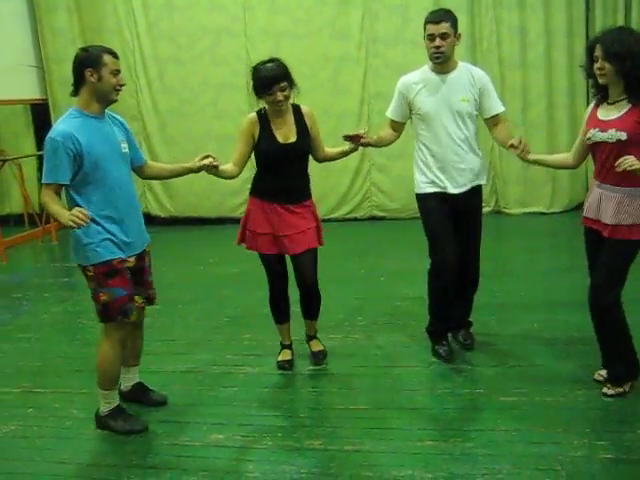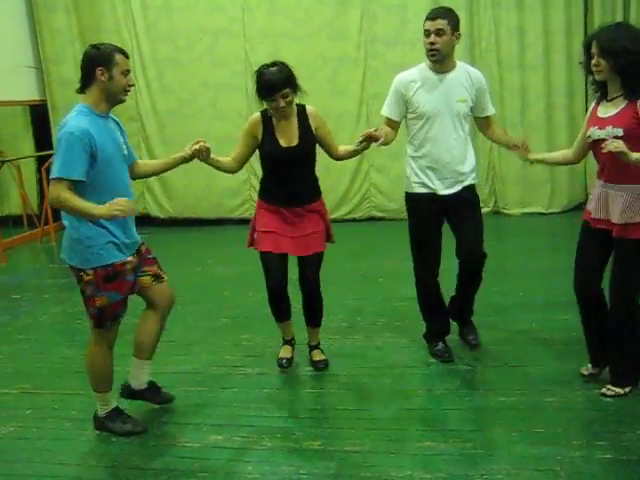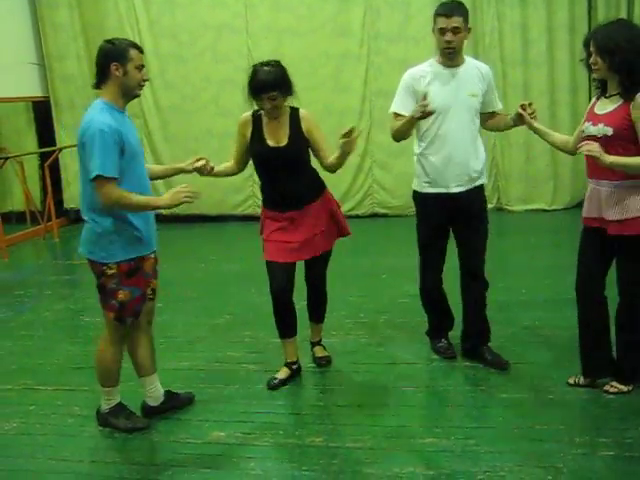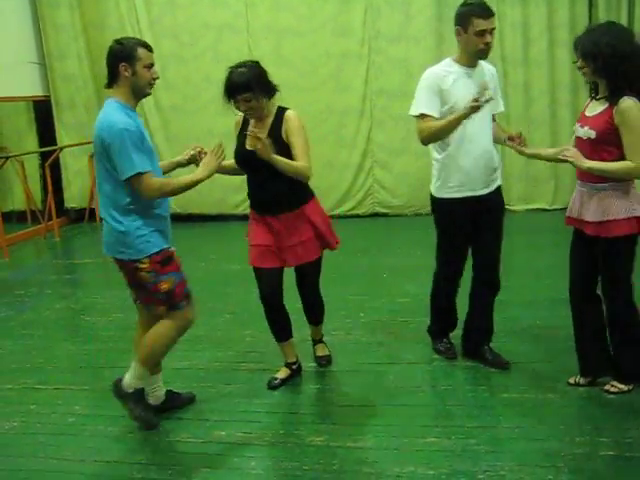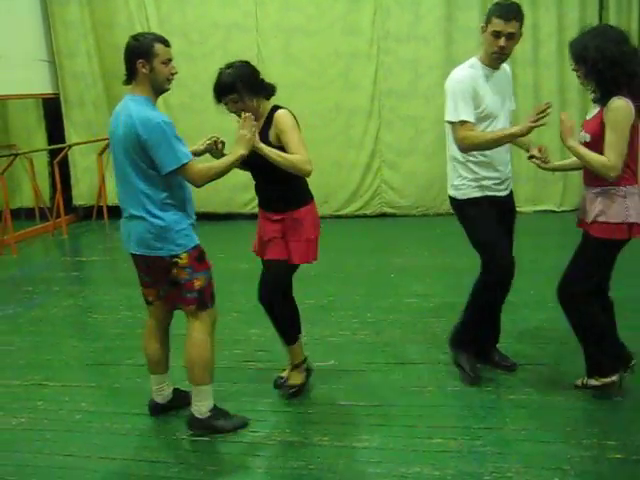
dt=0.3s
person 1, frame 1
left shoulder: (117, 124)
right shoulder: (64, 134)
left elbow: (143, 168)
right elbow: (48, 193)
left wrist: (189, 167)
right wrist: (66, 216)
left hip: (135, 241)
right hip: (101, 249)
left knee: (136, 317)
right knee: (117, 328)
left ankle: (129, 383)
right ankle: (107, 409)
person 1, frame 2
left shoulder: (112, 124)
right shoulder: (76, 129)
left elbow: (133, 168)
right elbow: (57, 193)
left wrist: (182, 158)
right wrist: (100, 210)
left hip: (126, 241)
right hip: (96, 251)
left knee: (162, 298)
right knee: (104, 332)
left ankle: (139, 382)
right ankle: (105, 411)
person 1, frame 3
left shoulder: (120, 118)
right shoulder: (101, 125)
right elbow: (107, 194)
left wrist: (181, 167)
right wrist: (161, 202)
left hip: (138, 243)
right hip: (115, 248)
left knee: (142, 320)
right knee: (118, 329)
left ankle: (154, 397)
right ankle: (109, 407)
person 1, frame 4
left shoulder: (119, 116)
right shoulder: (120, 124)
right elbow: (150, 188)
left wrist: (181, 161)
right wrist: (202, 173)
left hip: (136, 237)
right hip: (139, 240)
left knee: (152, 316)
right knee: (180, 315)
left ankle: (154, 395)
right ankle: (130, 383)
person 1, frame 5
left shoulder: (125, 112)
right shoulder: (150, 120)
right elbow: (196, 176)
left wrist: (196, 149)
right wrist: (239, 152)
left hip: (143, 235)
right hip: (170, 236)
left knee: (159, 315)
right knee: (203, 317)
left ankle: (161, 396)
right ankle: (203, 412)
person 2, frame 1
right shoulder: (595, 108)
right elbow: (574, 159)
right wrist: (531, 158)
right hip: (598, 206)
left knee: (602, 292)
right knee: (602, 292)
person 2, frame 2
right shoulder: (597, 104)
right elbow: (574, 155)
right wrist: (534, 156)
right hip: (600, 203)
right knee: (584, 282)
right ankle: (602, 353)
person 2, frame 3
right shoulder: (598, 100)
right elbow: (573, 145)
left wrist: (606, 158)
right wrist: (534, 126)
right hip: (597, 205)
right knee: (587, 287)
right ankle: (597, 366)
person 2, frame 4
right shoulder: (593, 101)
right elbow: (578, 152)
left wrist: (583, 163)
right wrist: (532, 152)
right hip: (587, 206)
right knee: (580, 289)
right ankle: (595, 365)
person 2, frame 5
right shoulder: (603, 103)
left wrist: (571, 141)
right wrist: (554, 165)
right hip: (600, 209)
left knee: (572, 289)
right knee: (591, 291)
right ankle: (604, 367)
person 3, frame 1
left shoulder: (476, 78)
right shoulder: (409, 84)
left elbow: (496, 123)
right elbow: (394, 129)
left wrist: (511, 140)
right wrist: (371, 141)
left hip: (469, 185)
right hip: (431, 187)
left knee: (468, 262)
right knee: (444, 261)
left ankle: (460, 322)
right ankle: (439, 332)
person 3, frame 2
left shoulder: (473, 78)
right shoulder: (405, 82)
left elbow: (485, 123)
right elbow: (390, 127)
left wrist: (509, 141)
right wrist: (381, 137)
left hip: (462, 184)
right hip: (421, 189)
left knee: (473, 255)
right knee: (426, 267)
left ankle: (460, 313)
right ankle: (436, 332)
person 3, frame 3
left shoulder: (481, 73)
right shoulder: (416, 77)
right elbow: (396, 132)
left wrist: (516, 120)
right wrist: (413, 119)
left hip: (471, 187)
right hip: (430, 190)
left knee: (474, 269)
right knee: (431, 269)
left ankle: (476, 341)
right ankle: (439, 331)
person 3, frame 4
left shoulder: (491, 73)
right shoulder: (435, 77)
right elbow: (425, 133)
left wrist: (507, 136)
right wrist: (465, 111)
left hip: (490, 190)
right hip: (452, 194)
left knee: (488, 272)
right knee: (450, 268)
left ankle: (476, 342)
right ankle: (440, 331)
person 3, frame 5
left shoulder: (505, 73)
right shoulder: (463, 78)
right elbow: (465, 140)
left wrist: (528, 144)
right wrist: (519, 129)
left hip: (502, 190)
right hip: (472, 193)
left knee: (500, 269)
right knee: (499, 265)
left ankle: (485, 344)
right ankle: (464, 339)
person 4, frame 1
left shoulder: (305, 114)
right shoulder: (254, 122)
left elbow: (320, 155)
right elbow: (236, 168)
left wrist: (350, 149)
right wrist: (215, 169)
left hip: (301, 209)
right hip: (265, 211)
left knee: (308, 281)
right knee: (277, 282)
left ankle: (312, 334)
right ankle: (285, 343)
person 4, frame 2
left shoulder: (310, 116)
right shoulder: (256, 123)
left elbow: (337, 153)
right elbow: (234, 165)
left wrist: (363, 145)
right wrist: (207, 159)
left hip: (309, 212)
right hip: (272, 213)
left knee: (310, 282)
right knee: (275, 283)
left ankle: (314, 344)
right ankle: (287, 338)
person 4, frame 3
left shoulder: (302, 118)
right shoulder: (247, 123)
left elbow: (330, 164)
right elbow: (237, 165)
left wrist: (346, 150)
right wrist: (210, 170)
left hip: (316, 211)
right hip: (277, 218)
left knee: (316, 281)
right knee: (279, 290)
left ankle: (316, 341)
right ankle: (290, 361)
person 4, frame 4
left shoulder: (288, 119)
right shoulder: (241, 123)
left elbow: (305, 172)
left wrist: (268, 154)
left hip: (299, 217)
right hip: (262, 222)
left knee: (309, 288)
right knee: (269, 295)
left ankle: (318, 340)
right ankle: (290, 362)
person 4, frame 5
left shoulder: (281, 117)
right shoulder: (251, 120)
left elbow: (304, 167)
left wrist: (259, 146)
left hip: (295, 218)
right hip: (270, 217)
left knee: (270, 293)
right knee: (278, 292)
left ankle: (300, 364)
right ankle: (298, 362)
